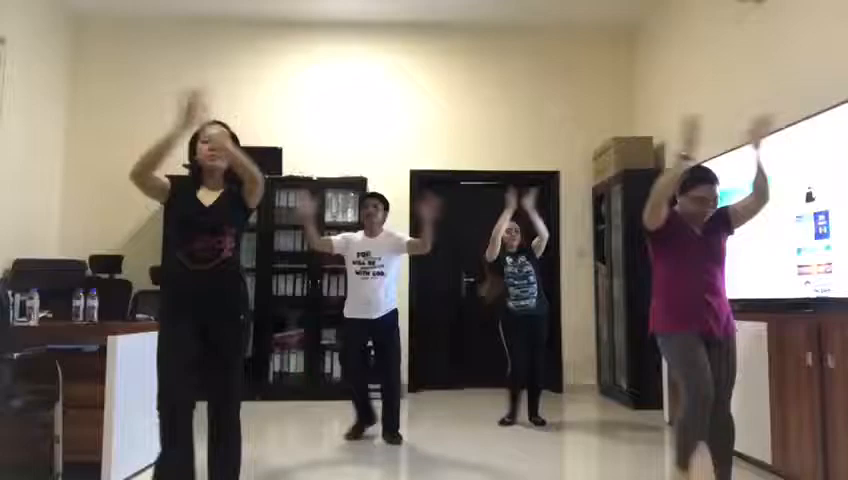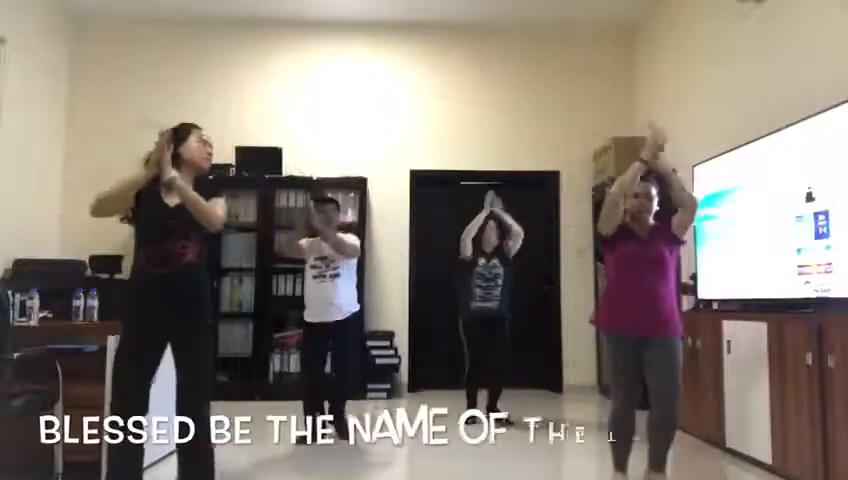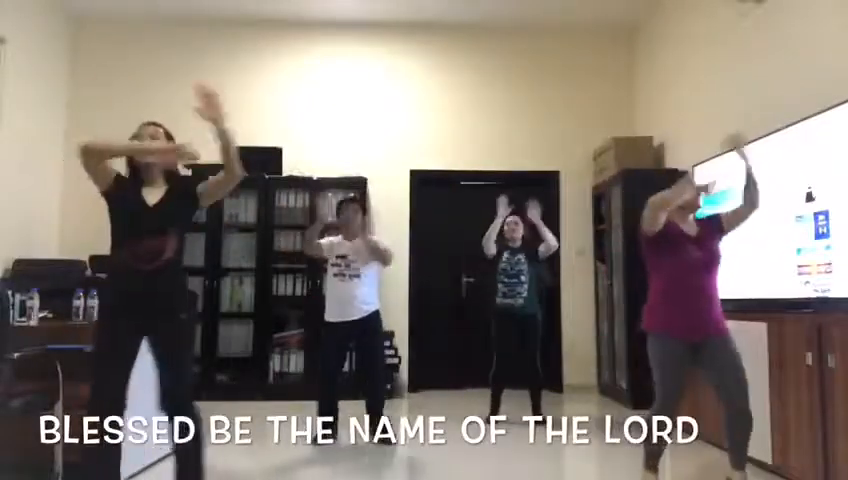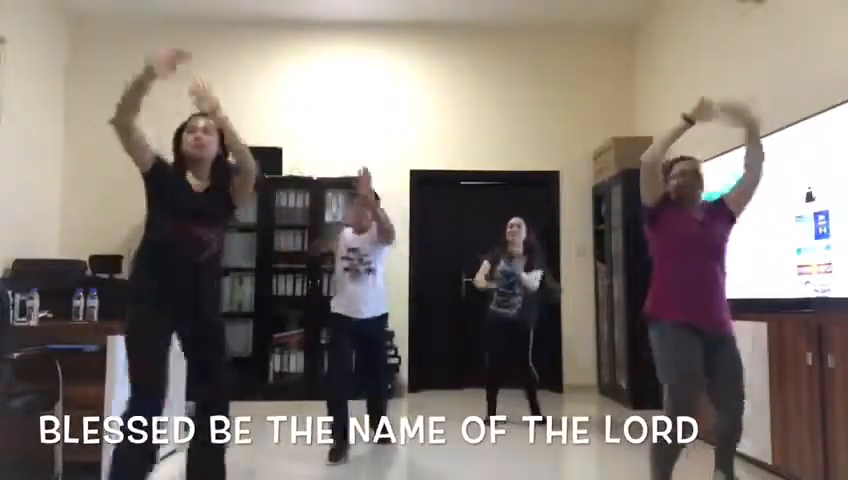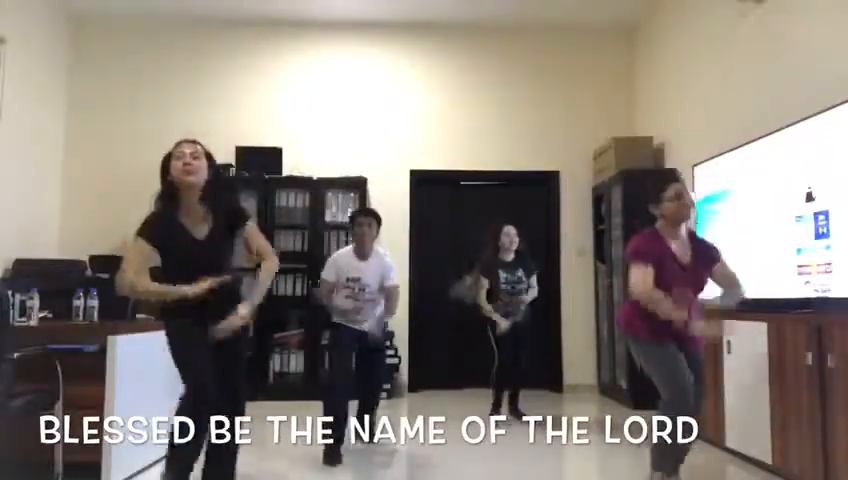
dt=1s
person 1, frame 1
left shoulder: (242, 195)
right shoulder: (175, 192)
left elbow: (256, 178)
right elbow: (139, 173)
left wrist: (224, 140)
right wrist: (183, 128)
left hip: (226, 311)
right hip: (179, 310)
left knee: (225, 408)
right knee: (174, 405)
person 1, frame 2
left shoulder: (209, 195)
right shoulder: (143, 192)
left elbow: (214, 221)
right elbow: (99, 209)
left wrist: (173, 176)
right wrist: (150, 171)
left hip: (192, 313)
right hip: (143, 310)
left knee: (193, 413)
right knee: (126, 409)
person 1, frame 3
left shoulder: (187, 192)
right shoulder: (118, 188)
left elbow: (234, 175)
right elbow: (87, 151)
left wrist: (218, 124)
right wrist: (152, 152)
left hip: (169, 308)
right hip: (119, 307)
left knee: (178, 404)
right knee: (104, 407)
person 1, frame 4
left shoulder: (228, 190)
right shoulder: (162, 175)
left elbow: (248, 168)
right elbow: (123, 119)
left wrist: (219, 112)
right wrist: (149, 75)
left hip: (200, 302)
right hip: (151, 298)
left knee: (213, 403)
right knee: (146, 401)
person 1, frame 5
left shoulder: (230, 210)
right shoulder: (159, 222)
left elbow: (269, 259)
right elbow: (127, 283)
left wrist: (248, 306)
right wrist: (185, 291)
left hip: (227, 317)
right hip: (184, 315)
left knee: (231, 402)
right knee: (202, 390)
person 2, frame 1
left shoulder: (721, 222)
right shoulder: (661, 225)
left elbow: (760, 197)
right elbow: (657, 195)
left wrist: (757, 150)
right wrist: (686, 154)
left hip: (719, 326)
right hip: (676, 327)
left knee: (721, 405)
right knee: (699, 393)
person 2, frame 2
left shoulder: (669, 234)
right shoulder: (613, 232)
left elbow: (689, 204)
right elbow: (613, 197)
left wrist: (661, 163)
right wrist: (642, 160)
left hip: (663, 331)
right hip: (621, 331)
left knee: (666, 403)
right knee: (625, 402)
person 2, frame 3
left shoulder: (711, 227)
right shoulder: (657, 231)
left elbow: (751, 204)
right elbow: (654, 207)
left wrist: (745, 162)
right wrist: (692, 189)
left hip: (711, 330)
right hip: (667, 332)
left knee: (739, 404)
right knee: (667, 404)
person 2, frame 4
left shoulder: (719, 212)
right shoulder: (660, 213)
left elbow: (754, 168)
right elbow: (649, 161)
left wrist: (751, 127)
right wrist: (689, 120)
left hip: (716, 326)
right hip: (672, 325)
left knee: (732, 409)
right knee: (680, 410)
person 2, frame 5
left shoulder: (702, 248)
right shoulder: (645, 245)
left elbow: (734, 288)
right elbow: (641, 290)
right wrist: (689, 323)
left hip: (684, 335)
right hip: (647, 334)
left knee: (690, 408)
right knee: (680, 393)
person 3, frame 1
left shoulder: (394, 240)
right shoulder: (349, 240)
left elbow: (423, 247)
right elbow: (318, 244)
left wrist: (427, 221)
right wrist: (308, 218)
left hip: (385, 316)
right hip: (355, 316)
left knee: (390, 372)
right knee: (352, 370)
left ankle: (391, 427)
right ankle: (364, 417)
person 3, frame 2
left shoulder: (348, 240)
right shoulder: (308, 245)
left elbow: (351, 252)
right elbow: (287, 251)
left wrist: (323, 228)
right wrist: (303, 227)
left hip: (346, 318)
right hip: (315, 320)
left knee: (344, 372)
right knee: (311, 375)
left ankle: (337, 415)
right ankle: (315, 427)
person 3, frame 3
left shoulder: (369, 245)
right shoulder: (330, 243)
left elbow: (386, 259)
right elbow: (309, 247)
left wrist: (363, 235)
right wrist: (316, 225)
left hip: (366, 317)
right hip: (334, 319)
left knee: (374, 374)
right knee: (328, 375)
left ankle: (378, 426)
right ankle: (329, 427)
person 3, frame 4
left shoulder: (379, 235)
right shoulder: (341, 235)
left elbow: (389, 231)
left wrist: (370, 195)
right wrist: (346, 223)
left hip: (375, 317)
right hip: (343, 316)
left knee: (377, 376)
right knee: (338, 378)
left ankle: (377, 426)
right ankle: (340, 439)
person 3, frame 5
left shoulder: (384, 261)
right shoulder: (338, 258)
left elbow: (391, 300)
right elbow: (323, 294)
left wrist: (379, 322)
right wrist: (342, 311)
left hip: (372, 330)
right hip: (343, 326)
left knee: (373, 380)
right knee: (338, 380)
left ankle: (365, 423)
right ankle: (334, 443)
person 4, frame 1
left shoulder: (531, 252)
right shoulder: (497, 256)
left elbow: (544, 234)
right elbow: (495, 235)
left wrist: (530, 209)
right wrist: (509, 209)
left hip: (537, 316)
right hip: (511, 318)
left knee: (537, 364)
right knee: (517, 363)
left ankle: (534, 412)
right ankle: (512, 411)
person 4, frame 2
left shoulder: (504, 254)
right shoulder: (470, 254)
left elbow: (518, 235)
right elbow: (466, 237)
left wrist: (500, 213)
right wrist: (484, 212)
left hip: (498, 318)
right hip: (472, 318)
left knee: (499, 363)
right knee: (474, 363)
left ankle: (492, 409)
right ankle: (471, 410)
person 4, frame 3
left shoulder: (533, 252)
right shoulder: (497, 249)
left elbow: (553, 245)
right elbow: (486, 244)
left wrist: (536, 220)
right wrist: (499, 216)
left hip: (529, 315)
right hip: (503, 314)
left knee: (532, 362)
right knee: (501, 361)
left ankle: (537, 411)
right ankle: (494, 410)
person 4, frame 4
left shoulder: (534, 256)
right shoulder: (495, 255)
left elbow: (534, 285)
right elbow: (478, 279)
left wrist: (520, 272)
right wrist: (488, 284)
left hip: (522, 320)
right hip: (496, 319)
left knee: (525, 363)
right knee: (494, 363)
left ankle: (535, 410)
right ankle: (491, 412)
person 4, frame 5
left shoulder: (525, 262)
right shoulder: (489, 264)
left elbow: (534, 288)
right elbow: (481, 298)
left wrist: (525, 298)
right wrist: (497, 318)
left hip: (521, 321)
right hip: (498, 322)
left knee: (519, 361)
right knee: (503, 359)
left ankle: (513, 405)
right ankle: (496, 407)
